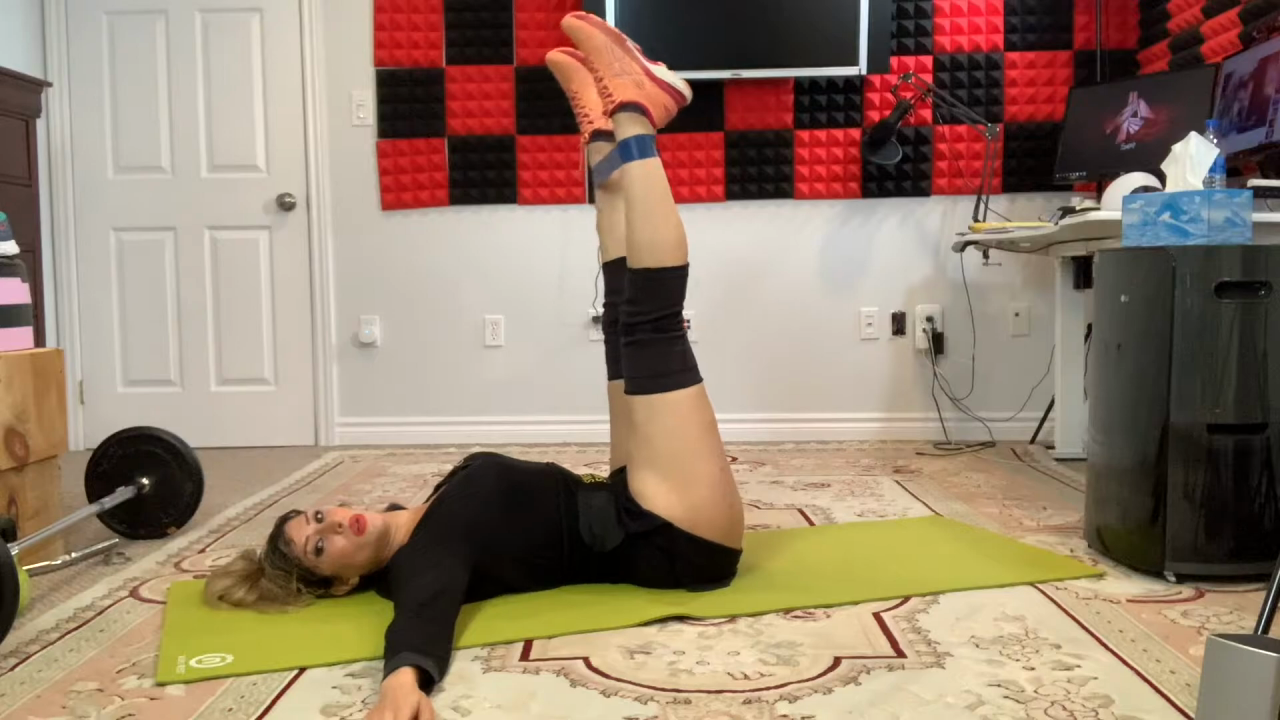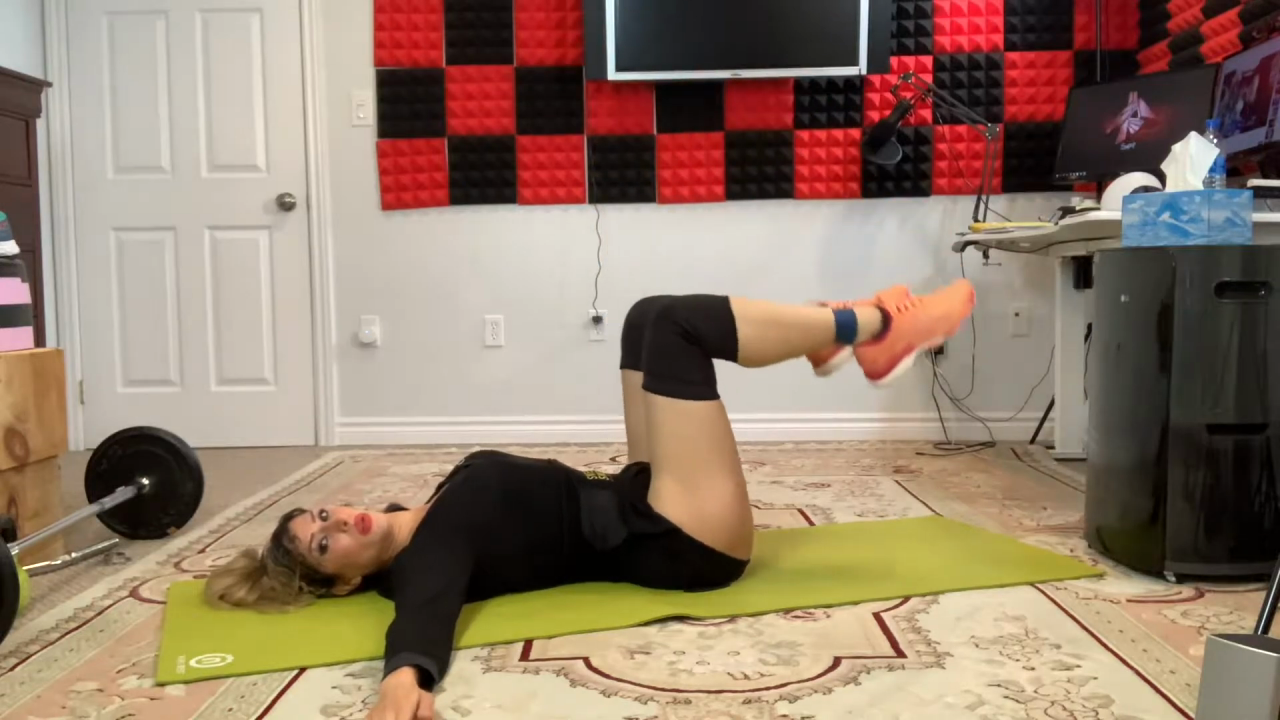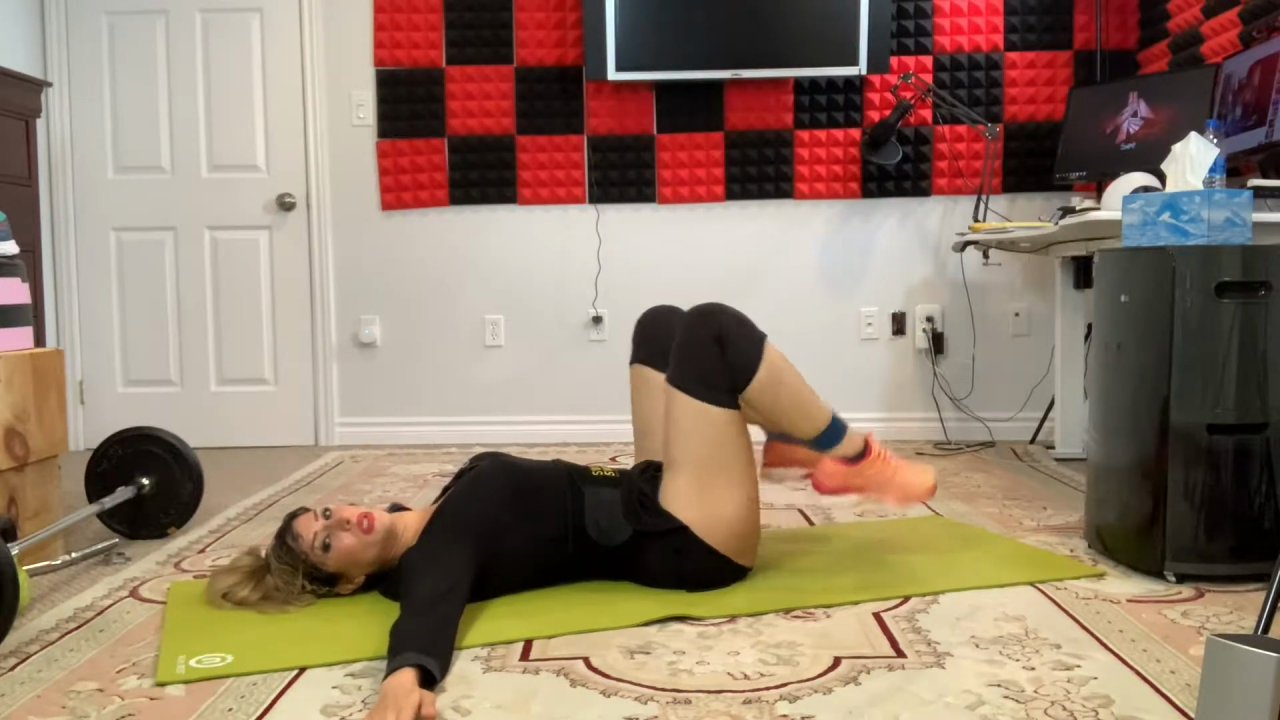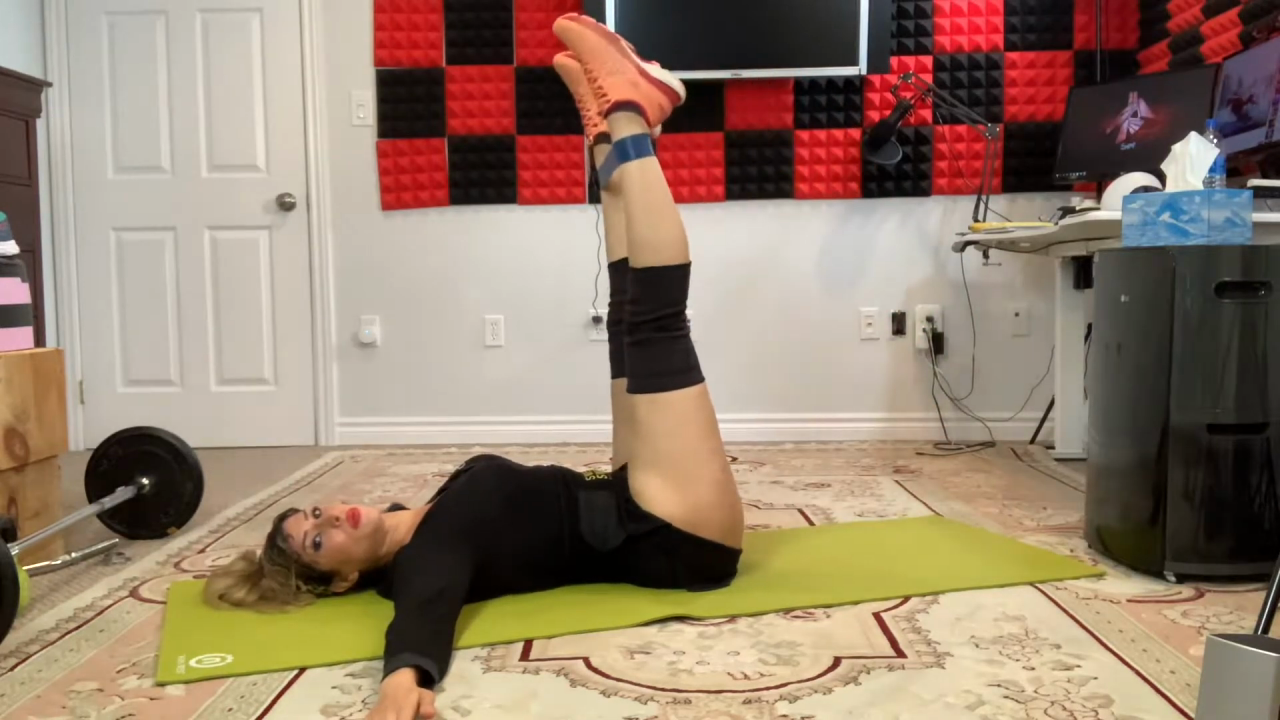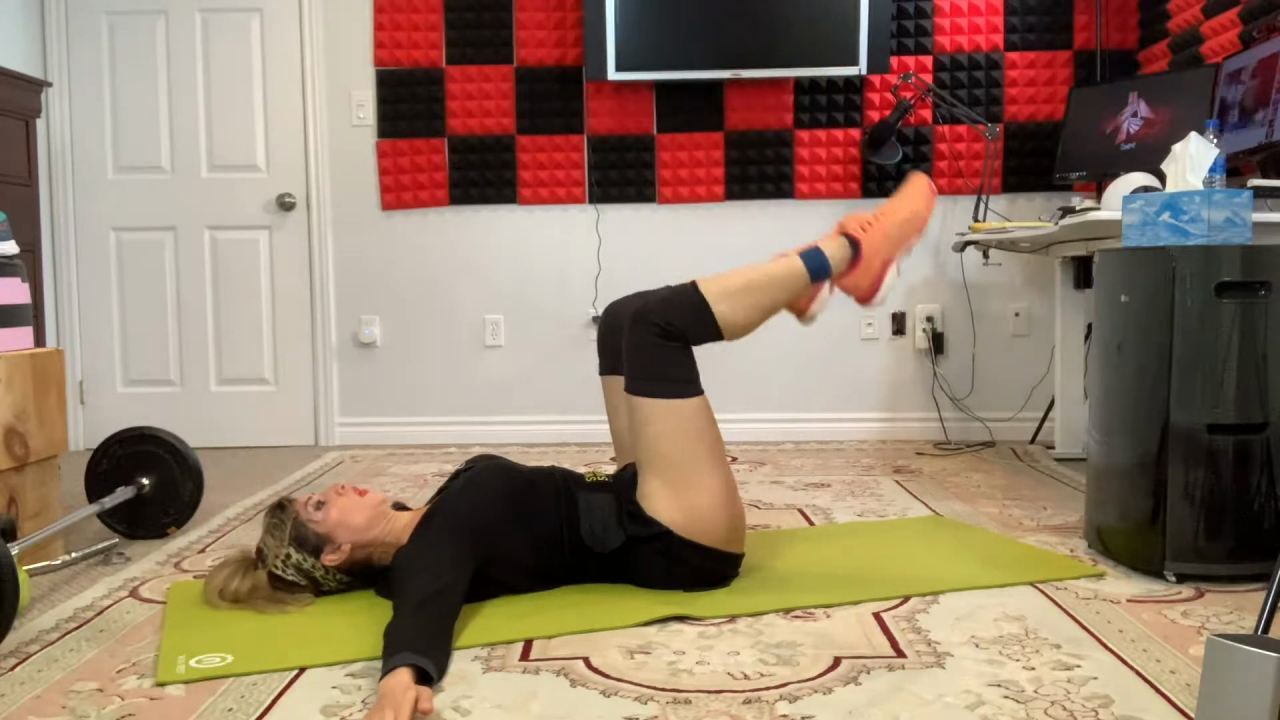
dt=1s
person 1, frame 1
left shoulder: (421, 522)
right shoulder: (418, 563)
right elbow: (424, 614)
left hip: (627, 513)
right hip: (680, 544)
right knee: (649, 321)
left ankle: (607, 132)
right ankle: (629, 116)
person 1, frame 2
left shoulder: (416, 525)
right shoulder: (415, 568)
right elbow: (423, 620)
left hip: (632, 508)
right hip: (681, 548)
left knee: (652, 321)
right knee: (676, 326)
left ankle: (839, 329)
right ankle: (872, 326)
person 1, frame 3
left shoulder: (433, 520)
right shoulder: (425, 563)
right elbow: (427, 616)
left hip: (644, 498)
right hip: (685, 544)
left knee: (664, 325)
right knee: (711, 331)
left ankle: (814, 451)
right ankle: (857, 459)
person 1, frame 4
left shoulder: (420, 526)
right shoulder: (418, 564)
right elbow: (425, 610)
left hip: (629, 510)
right hip: (679, 541)
right knee: (652, 319)
left ankle: (612, 133)
right ankle: (624, 121)
person 1, frame 5
left shoulder: (415, 532)
right shoulder: (415, 563)
right elbow: (424, 611)
left hip: (628, 517)
right hip: (678, 548)
left knee: (628, 323)
right knee: (649, 324)
left ankle: (805, 272)
right ankle: (845, 252)
